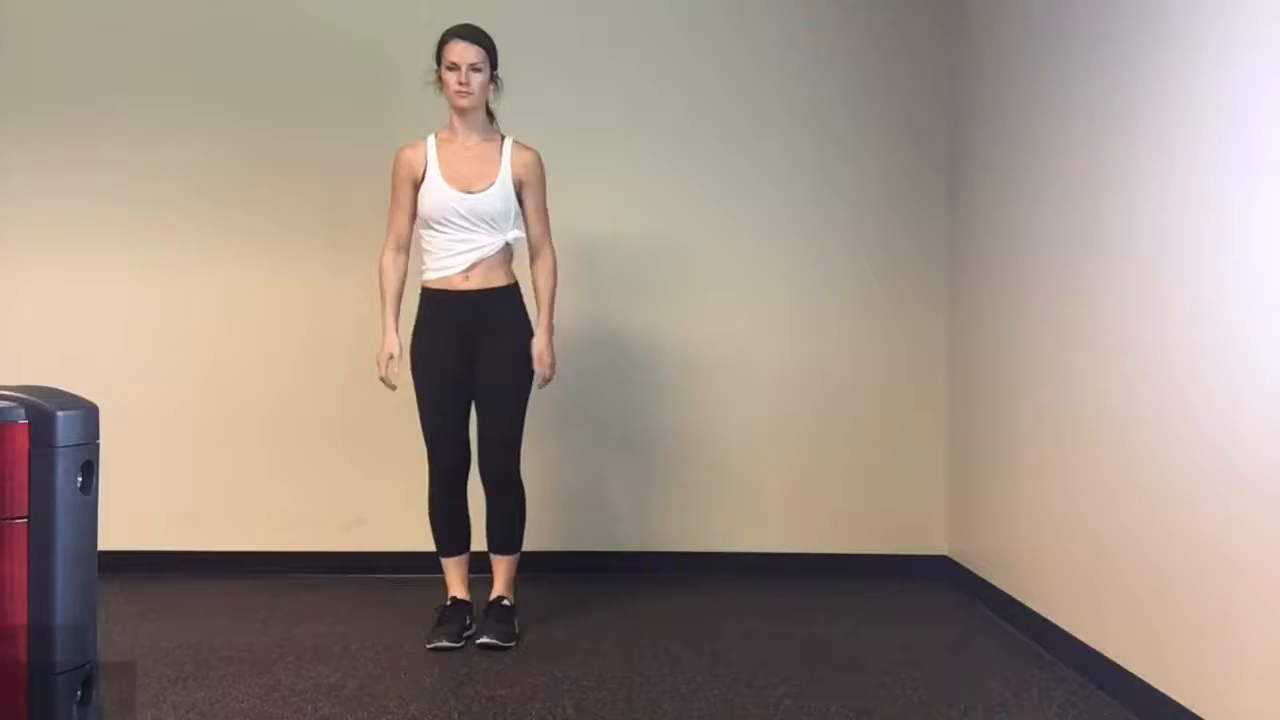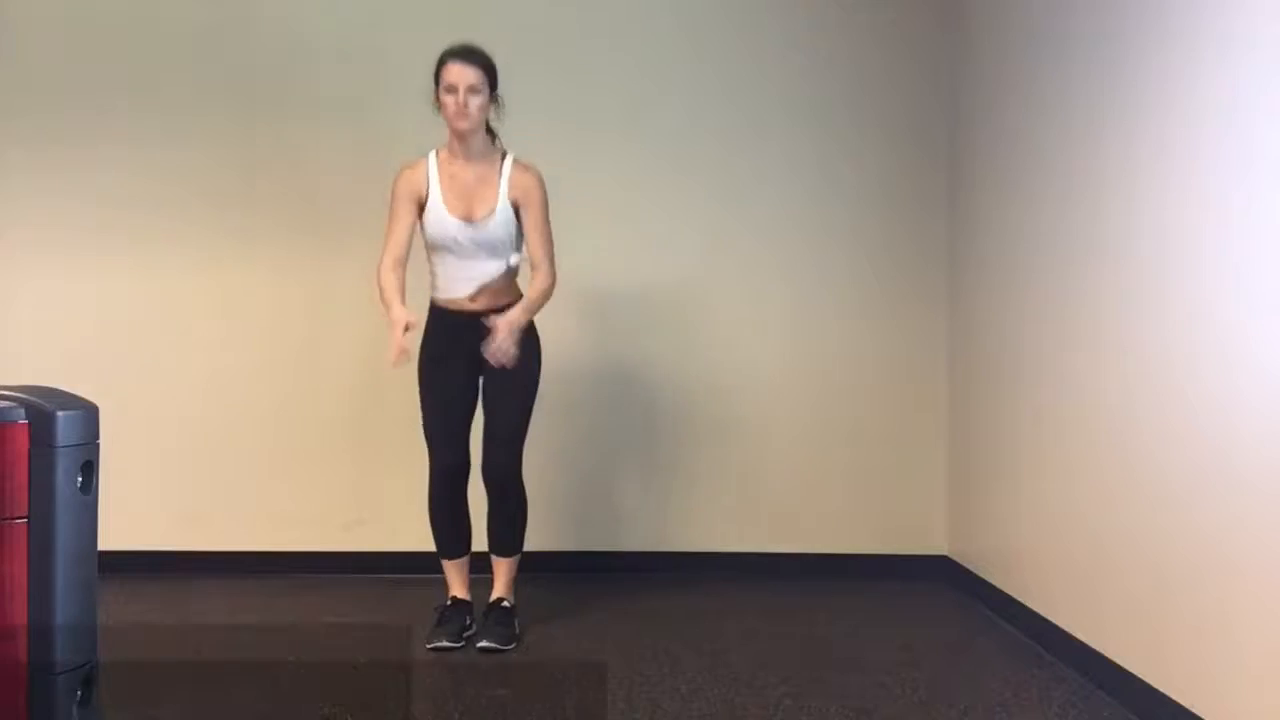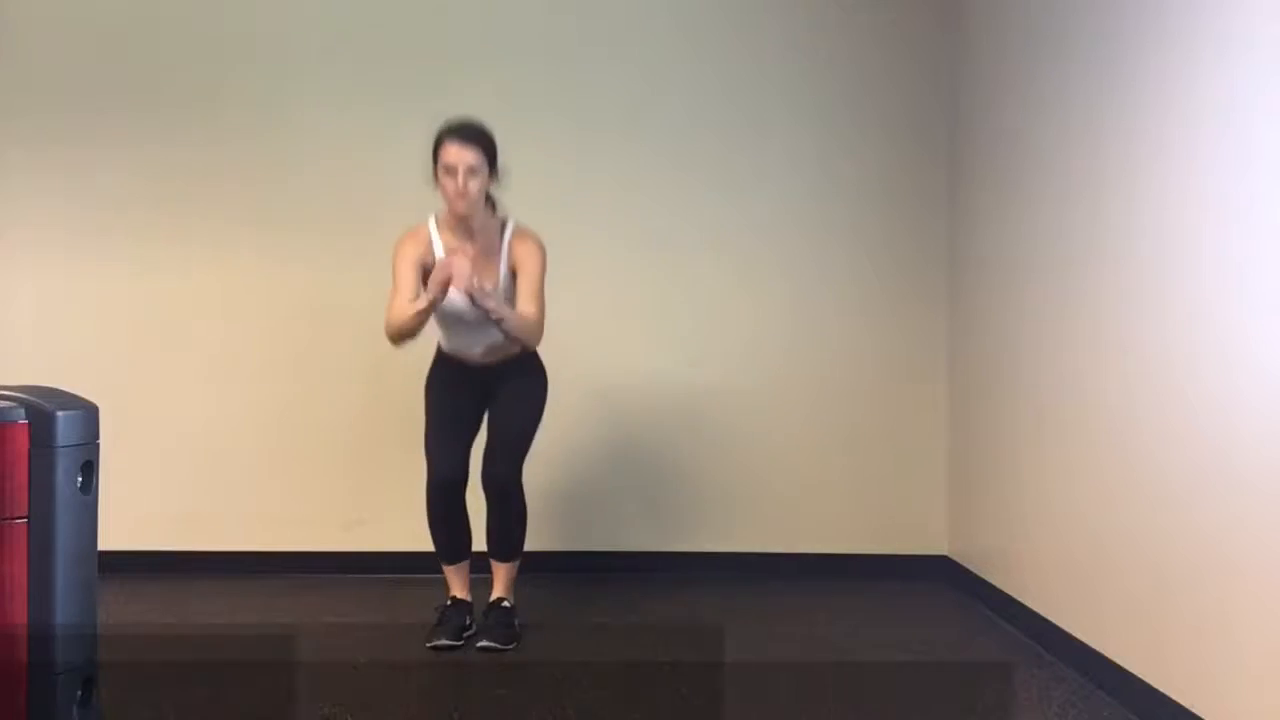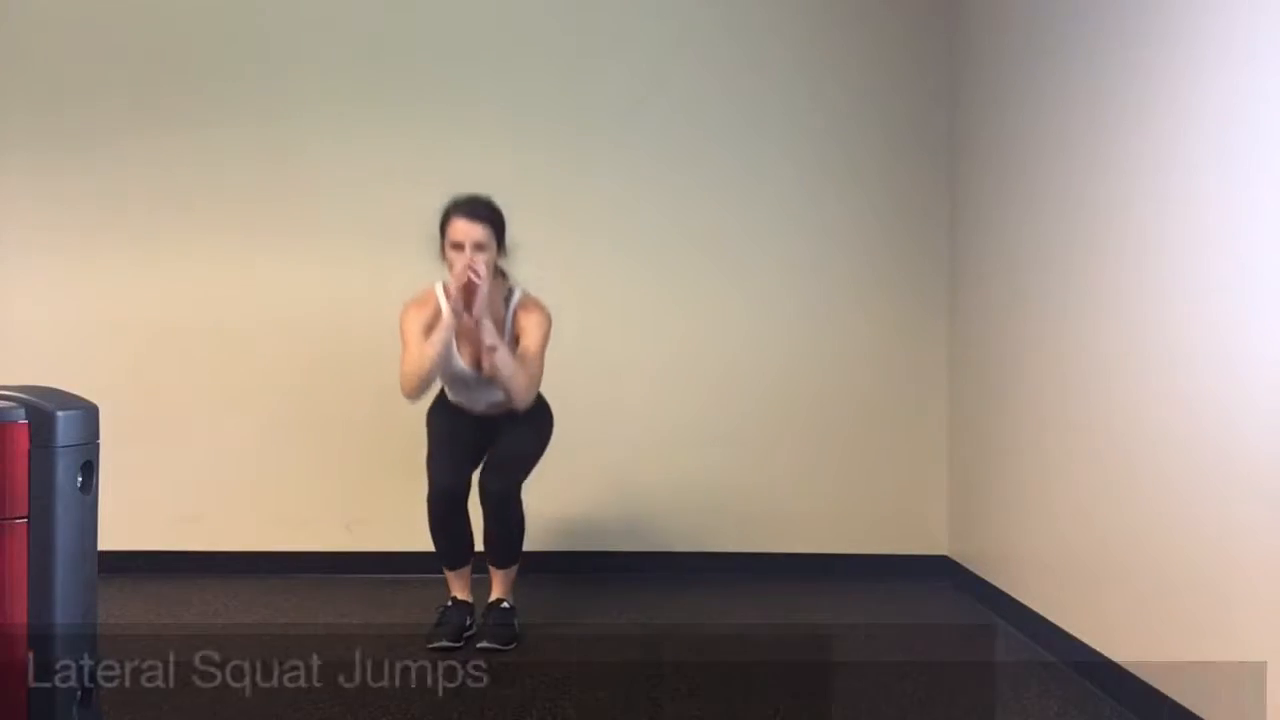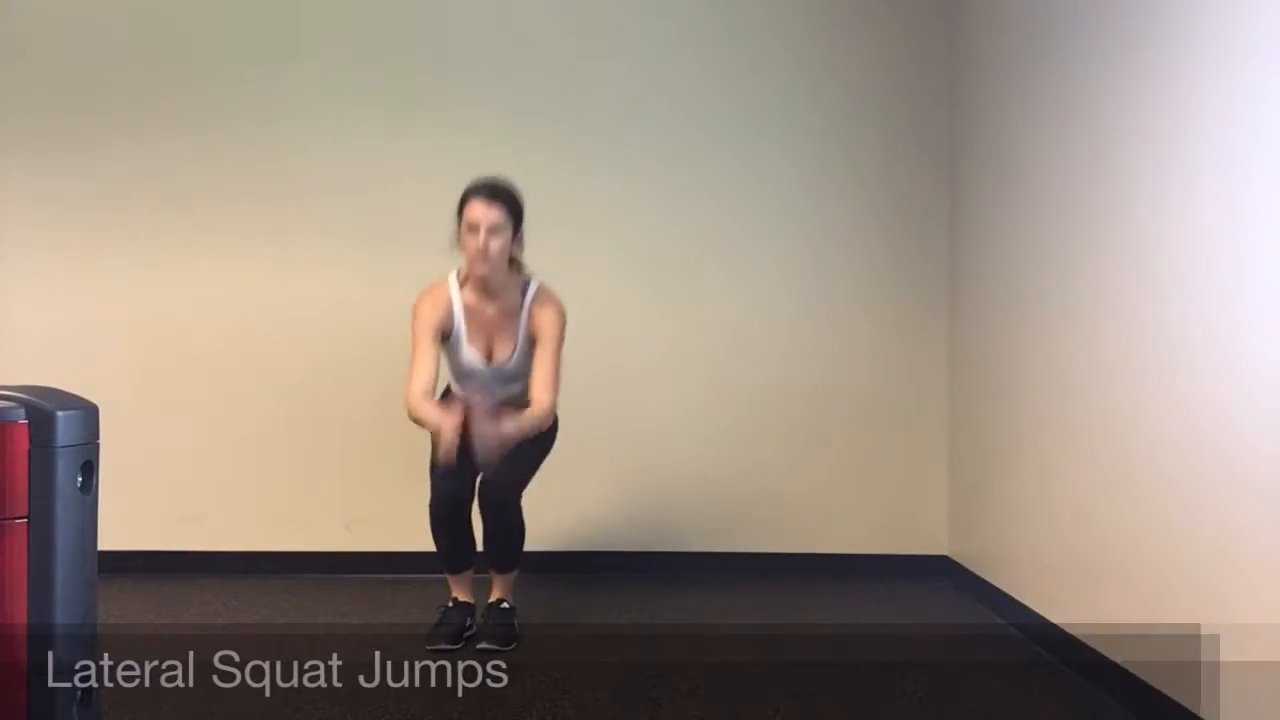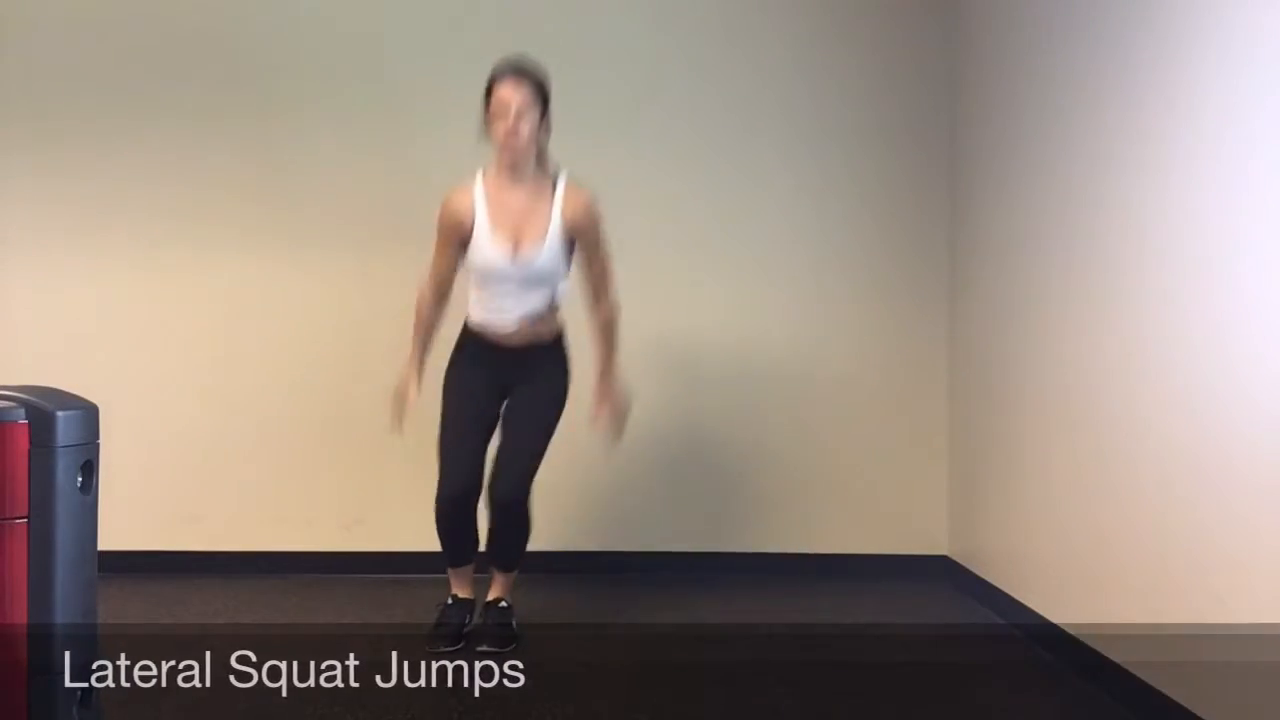
dt=0.2s
person 1, frame 1
left shoulder: (521, 159)
right shoulder: (414, 158)
left elbow: (541, 251)
right elbow: (396, 249)
left wrist: (544, 329)
right wrist: (388, 329)
left hip: (502, 316)
right hip: (438, 318)
left knee: (499, 461)
right knee: (446, 463)
left ankle: (502, 599)
right ankle: (456, 599)
person 1, frame 2
left shoulder: (522, 179)
right shoulder: (416, 177)
left elbow: (544, 272)
right elbow: (391, 262)
left wrist: (515, 320)
right wrist: (397, 315)
left hip: (508, 332)
right hip: (446, 332)
left knee: (502, 466)
right knee: (446, 466)
left ankle: (502, 600)
right ankle: (457, 600)
person 1, frame 3
left shoulder: (523, 245)
right shoulder: (417, 243)
left elbow: (532, 329)
right elbow: (396, 329)
left wrist: (485, 298)
right wrist: (433, 294)
left hip: (516, 375)
right hip: (453, 375)
left knee: (501, 474)
right knee: (444, 476)
left ankle: (502, 601)
right ankle: (458, 599)
person 1, frame 4
left shoulder: (529, 313)
right shoulder: (424, 308)
left elbow: (524, 395)
right elbow: (412, 387)
left wrist: (484, 324)
right wrist: (451, 320)
left hip: (519, 420)
right hip: (457, 416)
left knee: (498, 488)
right knee: (444, 491)
left ankle: (501, 602)
right ankle: (459, 601)
person 1, frame 5
left shoulder: (544, 308)
right shoulder: (436, 302)
left elbow: (544, 407)
right elbow: (415, 399)
left wrist: (502, 430)
right wrist: (443, 422)
left hip: (519, 423)
right hip: (460, 417)
left knee: (498, 492)
right knee: (447, 497)
left ankle: (501, 601)
right ankle: (460, 602)
person 1, frame 6
left shoulder: (574, 205)
right shoulder: (463, 205)
left elbow: (602, 299)
right elbow: (434, 292)
left wrist: (608, 375)
right wrist: (413, 367)
left hip: (542, 365)
right hip: (476, 359)
left knee: (509, 487)
right knee: (455, 489)
left ankle: (500, 600)
right ankle: (459, 598)
